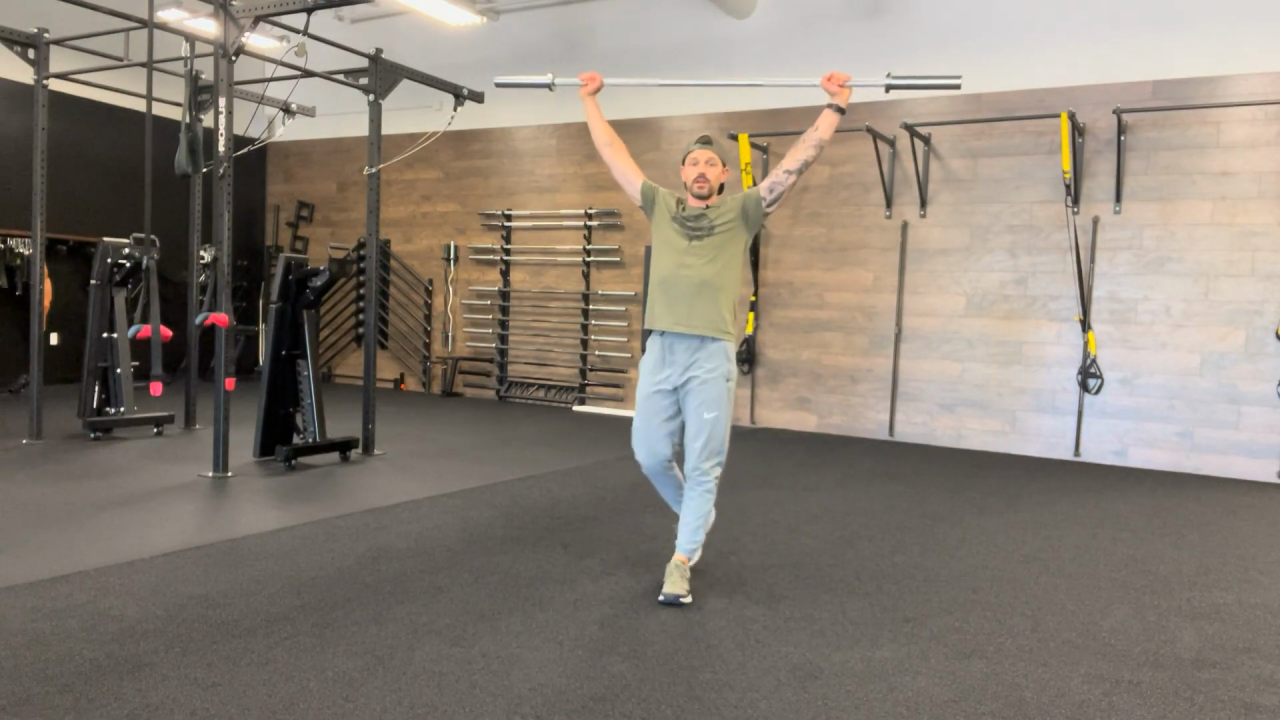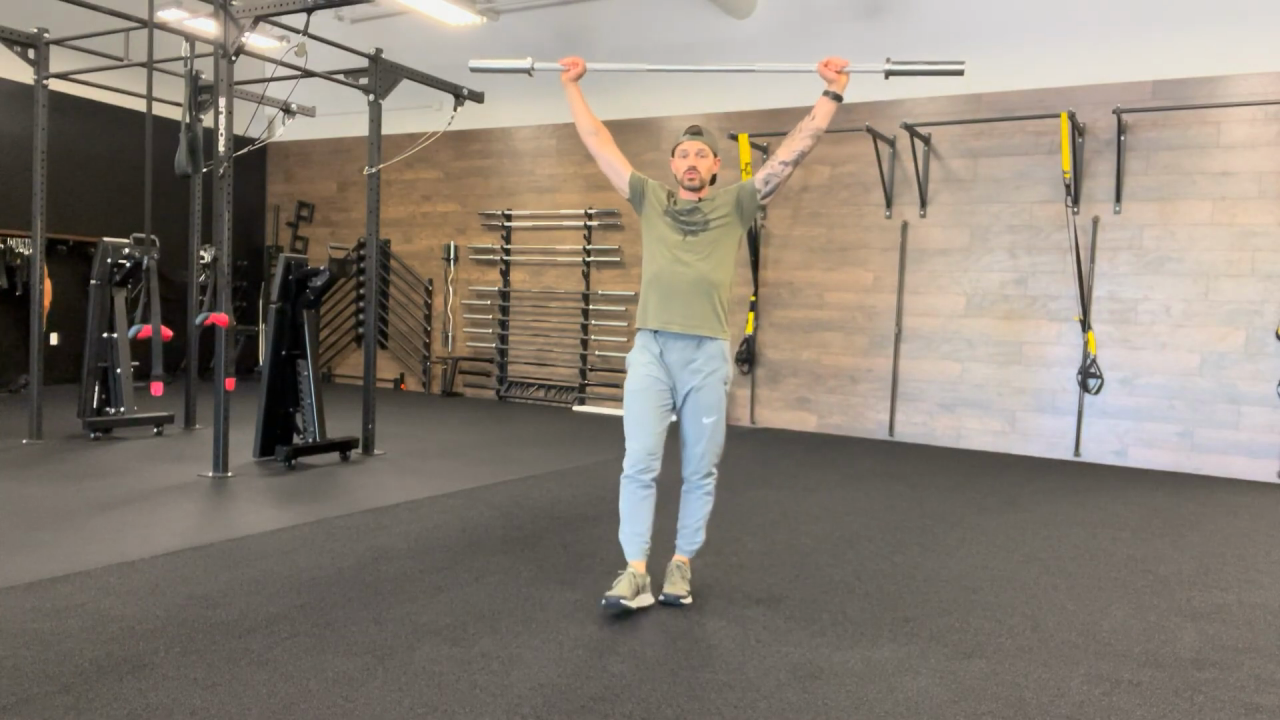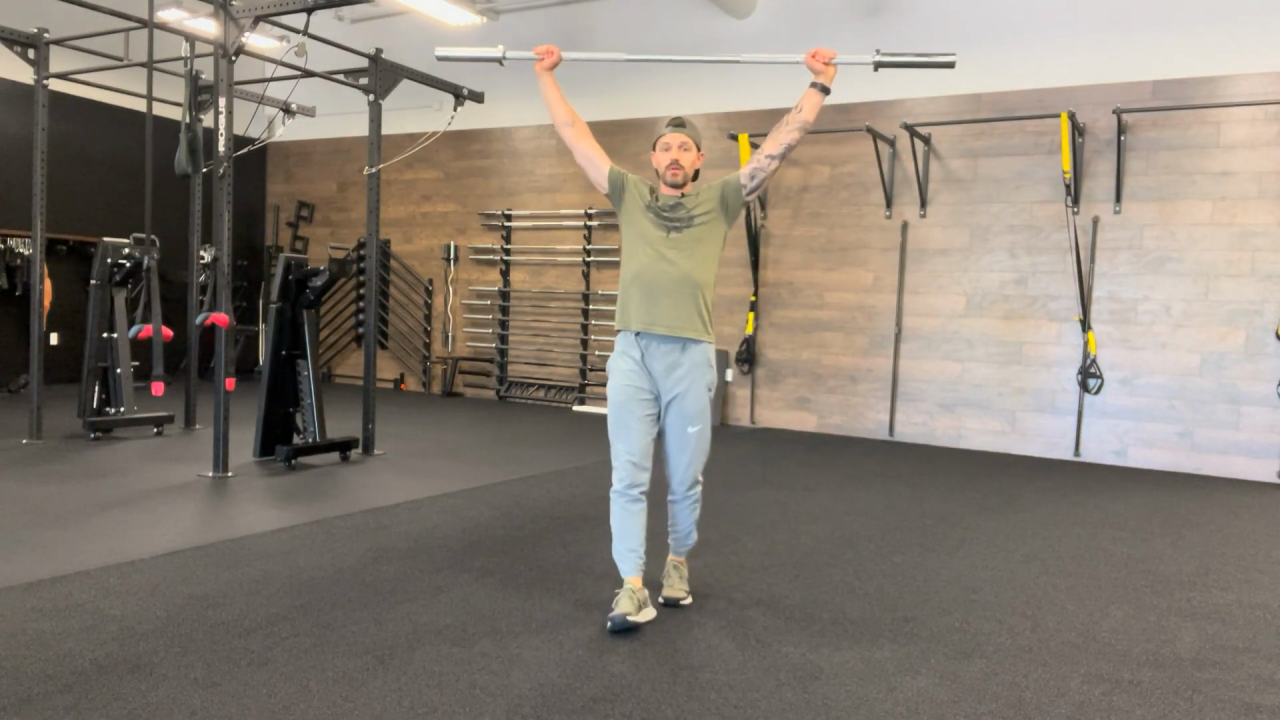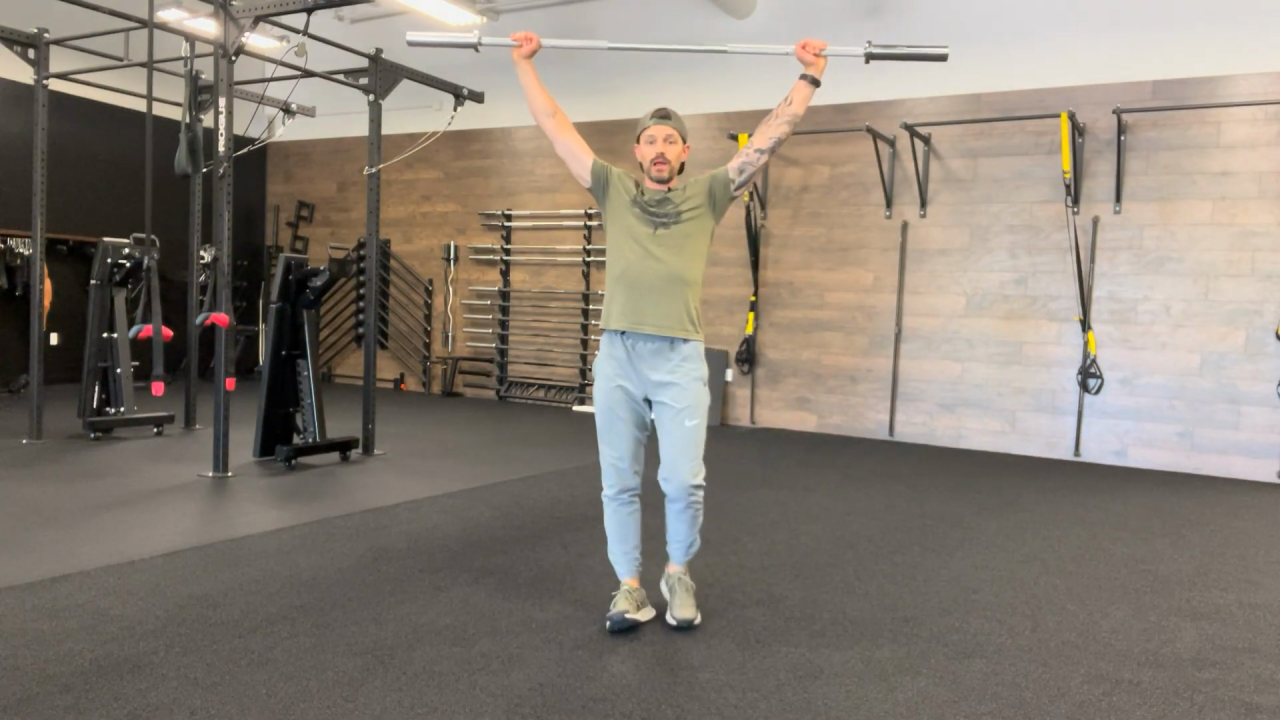
dt=0.4s
person 1, frame 1
left shoulder: (742, 211)
right shoulder: (659, 205)
left elbow: (798, 160)
right elbow: (613, 154)
left wrist: (836, 105)
right wrist: (590, 99)
left hip: (710, 354)
right hip: (659, 351)
left knee: (703, 465)
right knee: (650, 456)
left ankle: (681, 560)
right ankle: (697, 516)
person 1, frame 2
left shoulder: (736, 204)
right shoulder: (649, 198)
left elbow: (794, 150)
right elbow: (598, 143)
left wrist: (833, 92)
right wrist: (572, 86)
left hip: (706, 353)
right hip: (650, 349)
left knee: (700, 471)
right knee: (639, 463)
left ankle: (681, 563)
right ankle: (636, 572)
person 1, frame 3
left shoulder: (720, 199)
right shoulder: (628, 193)
left elbow: (780, 144)
right elbow: (574, 135)
left wrist: (820, 84)
right wrist: (546, 74)
left hip: (691, 355)
right hip: (631, 352)
left knee: (685, 479)
right knee: (629, 477)
left ankle: (677, 561)
right ankle: (633, 587)
person 1, frame 4
left shoulder: (707, 195)
right shoulder: (613, 189)
left elbow: (768, 138)
right elbow: (555, 127)
left wrist: (809, 76)
right wrist: (525, 64)
left hip: (680, 356)
right hip: (618, 354)
left knee: (683, 480)
right knee: (620, 484)
left ankle: (678, 572)
right ankle: (630, 587)
